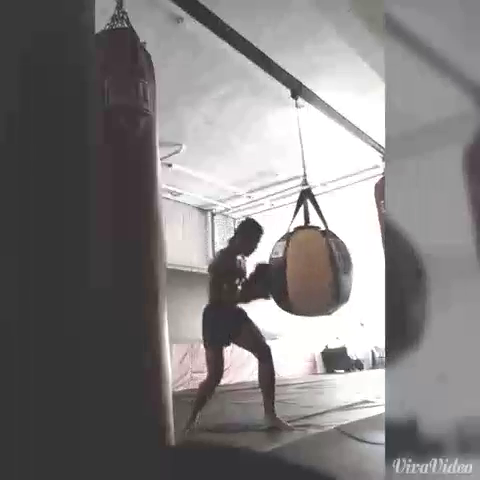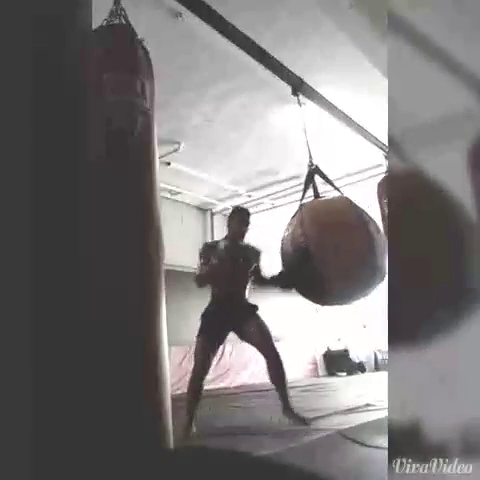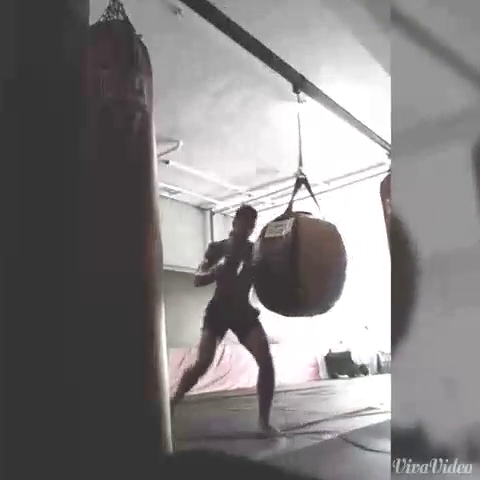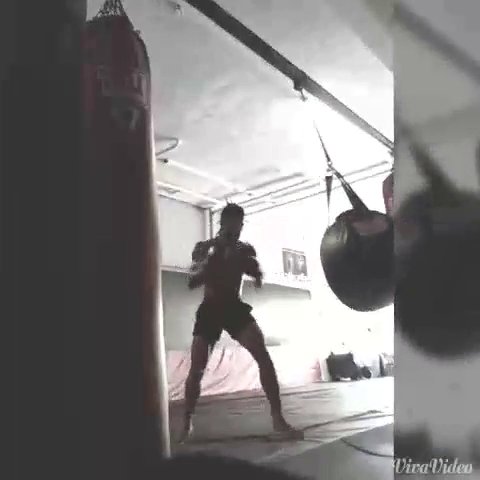
dt=1s
person 1, frame 1
left shoulder: (239, 259)
right shoulder: (222, 260)
right elbow: (219, 297)
left wrist: (253, 284)
right wrist: (253, 293)
left hip: (234, 315)
right hip: (215, 317)
left knee: (265, 353)
right knee: (215, 376)
left ankle: (270, 415)
right ankle: (193, 417)
person 1, frame 2
left shoulder: (251, 252)
right shoulder: (210, 248)
left elbow: (260, 280)
right elbow: (199, 281)
left wrist: (278, 280)
right wrist: (218, 261)
left hip: (241, 309)
right hip: (216, 311)
left knee: (271, 352)
right knee: (199, 370)
left ankle: (287, 407)
right ankle: (189, 424)
person 1, frame 3
left shoulder: (255, 250)
right shoulder: (217, 249)
right elbow: (198, 280)
right wrist: (220, 268)
left hip: (243, 310)
right hip: (220, 307)
left knee: (266, 361)
right knee: (202, 364)
left ankle: (264, 421)
right ankle: (169, 407)
person 1, frame 4
left shoulder: (245, 249)
right shoulder: (203, 248)
left elbow: (259, 282)
right elbow: (192, 282)
left wrist: (253, 268)
right wrist: (207, 262)
left hip: (235, 307)
right hip: (210, 309)
left knee: (263, 357)
right knee: (197, 369)
left ankle: (278, 421)
right ankle: (186, 425)
